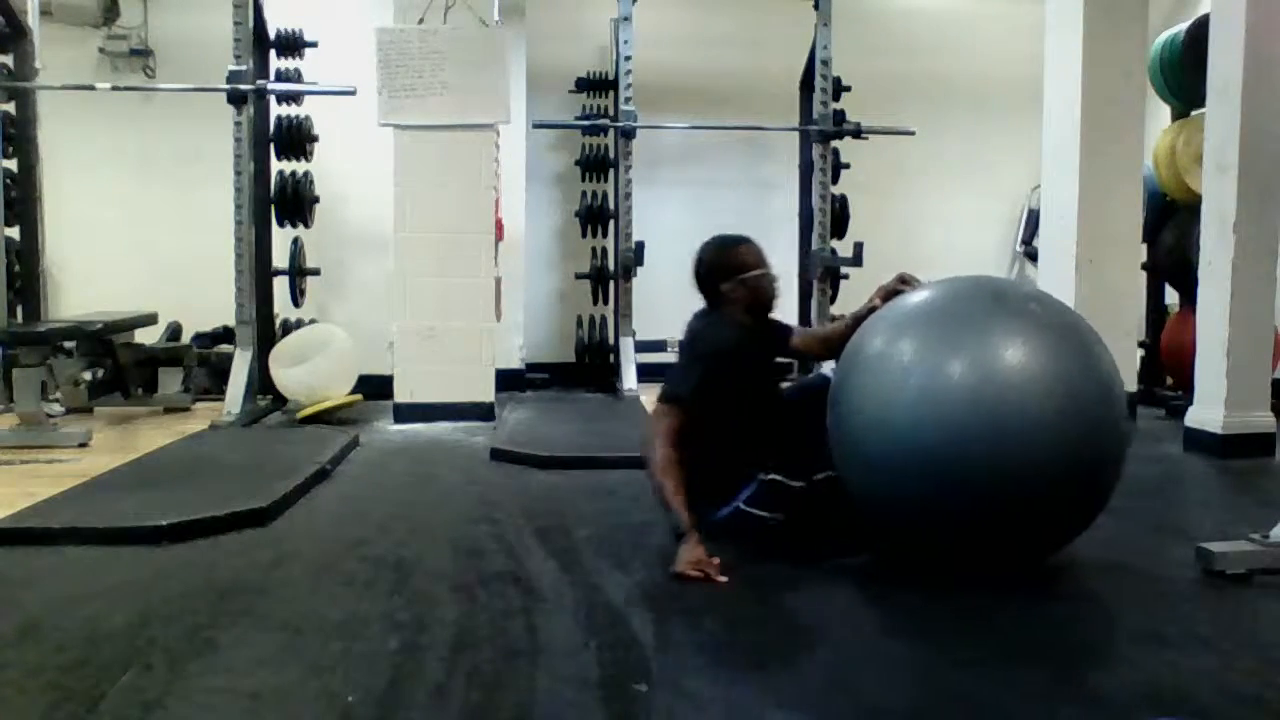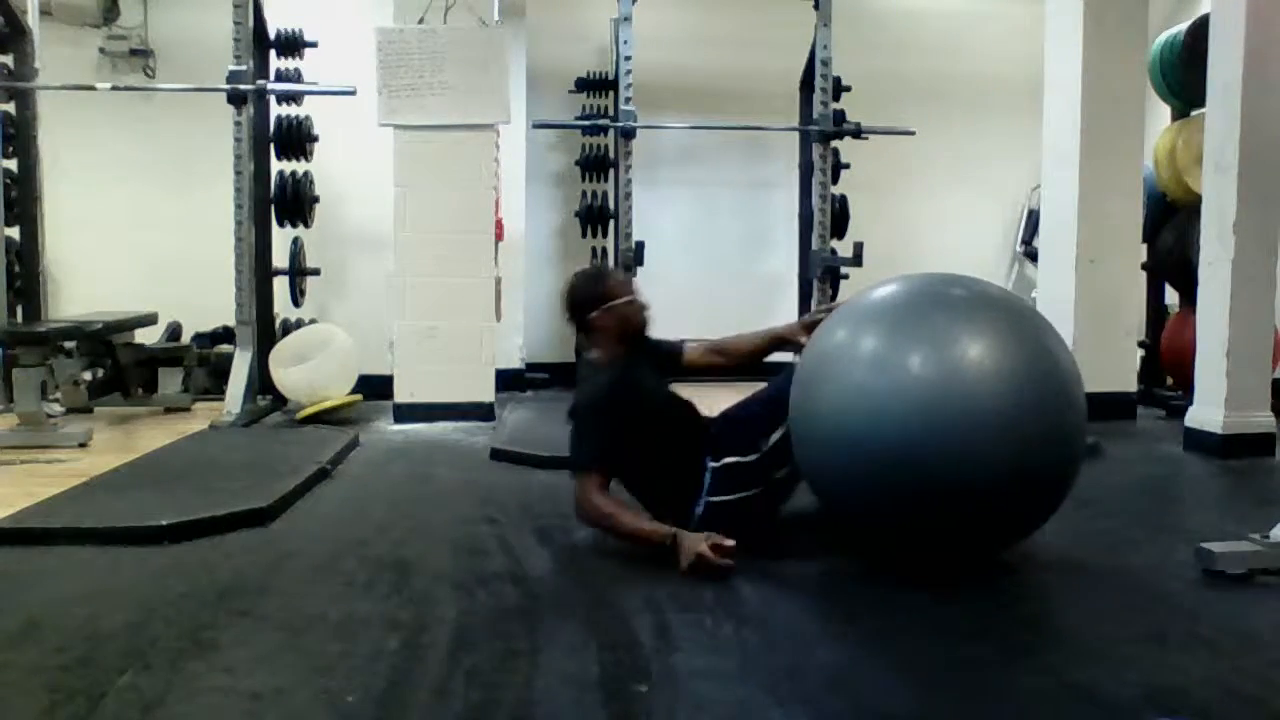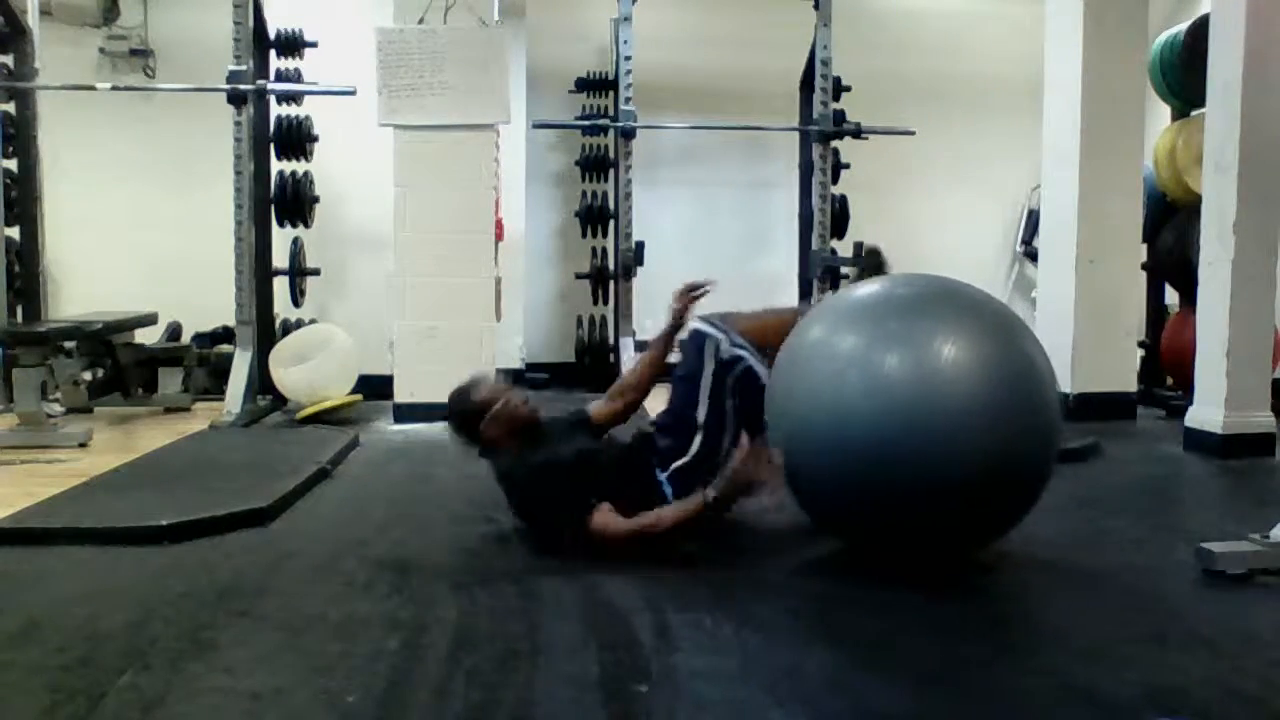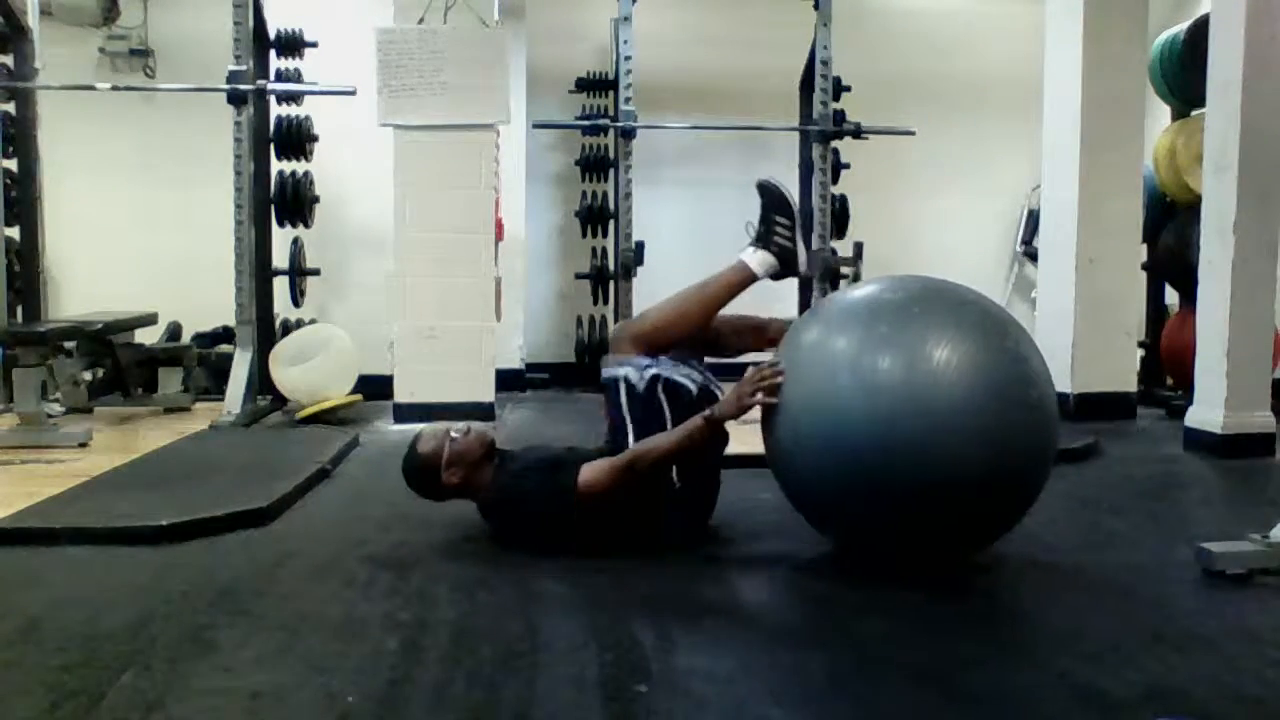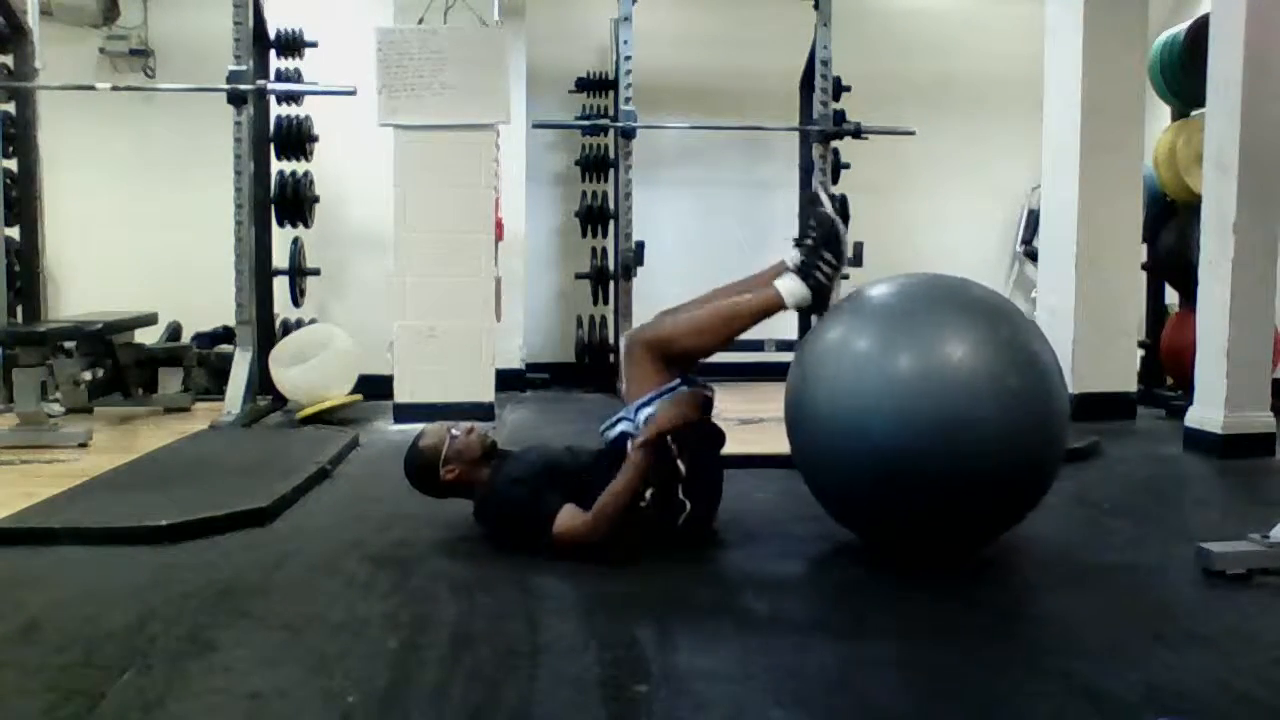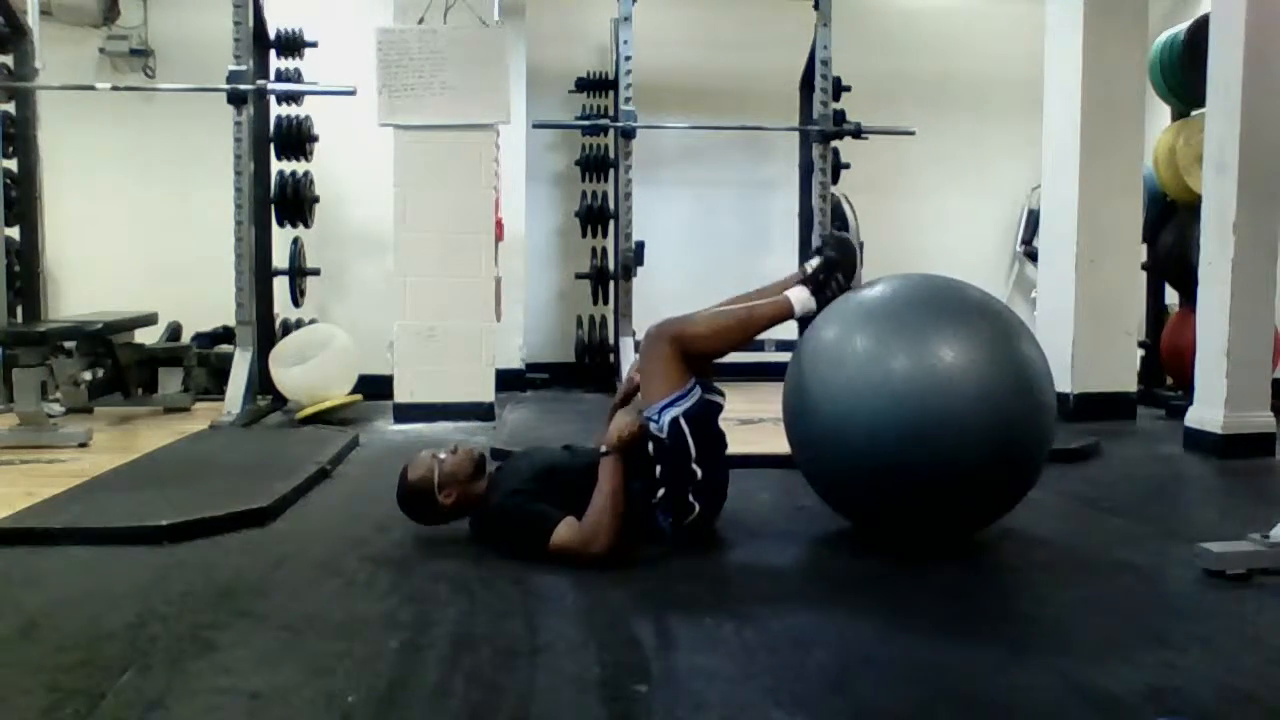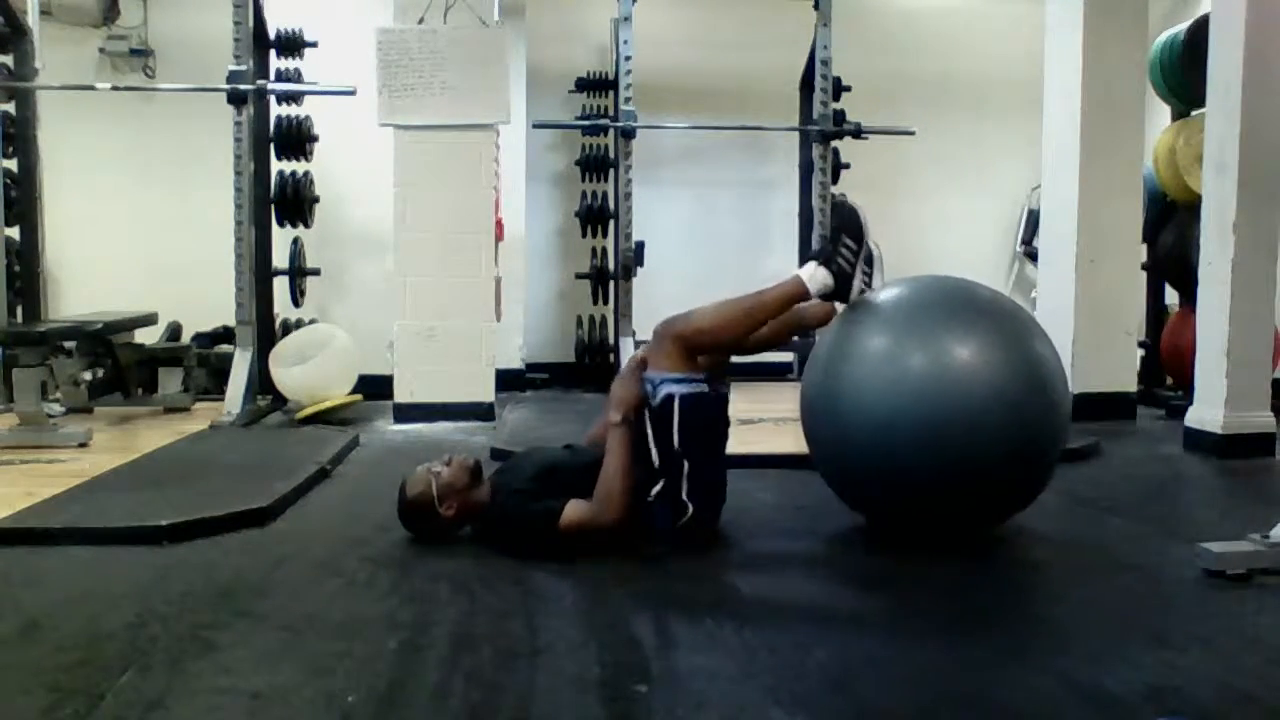
dt=0.4s
person 1, frame 1
left shoulder: (744, 323)
right shoulder: (712, 344)
left elbow: (818, 343)
right elbow: (662, 437)
left wrist: (868, 311)
right wrist: (689, 536)
right hip: (733, 500)
left knee: (831, 388)
person 1, frame 2
left shoulder: (629, 353)
right shoulder: (598, 397)
left elbow: (713, 354)
right elbow: (590, 500)
left wrist: (789, 333)
right wrist: (677, 538)
right hip: (708, 498)
person 1, frame 3
left shoulder: (538, 434)
right shoulder: (531, 480)
left elbow: (617, 401)
right elbow: (623, 528)
left wrist: (671, 327)
right wrist: (716, 492)
left hip: (659, 470)
right hip: (680, 484)
left knee: (713, 337)
right knee: (707, 339)
person 1, frame 4
left shoulder: (506, 474)
right shoulder: (516, 494)
right elbow: (622, 469)
right wrist: (714, 415)
left hip: (661, 486)
right hip: (671, 497)
left knee: (692, 330)
right knee: (628, 342)
right ankle: (763, 257)
person 1, frame 5
left shoulder: (507, 475)
right shoulder: (504, 504)
right elbow: (593, 528)
left wrist: (641, 406)
right wrist: (651, 437)
left hip: (667, 481)
right hip: (676, 500)
left knee: (669, 329)
right knee: (644, 344)
left ankle: (798, 275)
right ankle: (799, 284)
person 1, frame 6
left shoulder: (504, 478)
right shoulder: (500, 514)
right elbow: (594, 541)
left wrist: (618, 407)
right wrist: (614, 447)
left hip: (656, 471)
right hip: (678, 500)
left knee: (684, 335)
right knee: (663, 338)
left ankle: (811, 279)
right ankle: (805, 298)
person 1, frame 7
left shoulder: (509, 482)
right shoulder: (509, 515)
right elbow: (608, 514)
left wrist: (622, 390)
right wrist: (622, 414)
left hip: (673, 481)
right hip: (679, 500)
left knee: (711, 340)
right knee: (671, 336)
left ankle: (832, 302)
right ankle: (820, 278)
